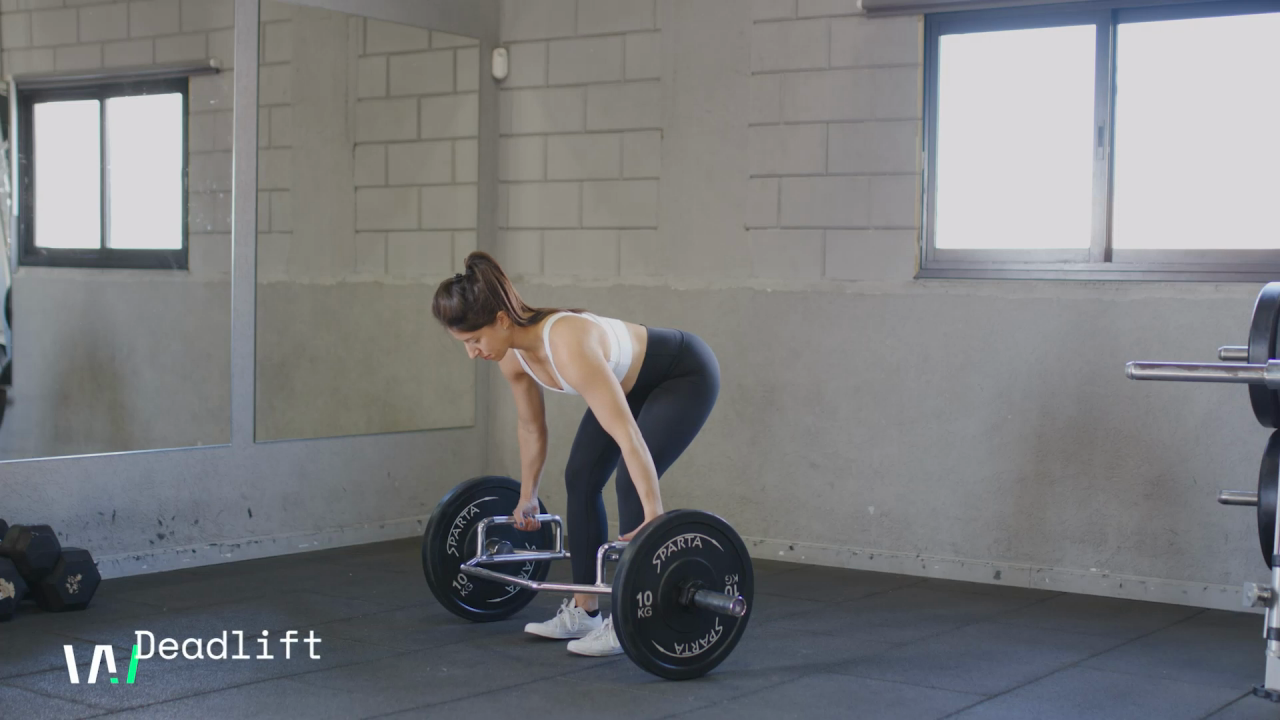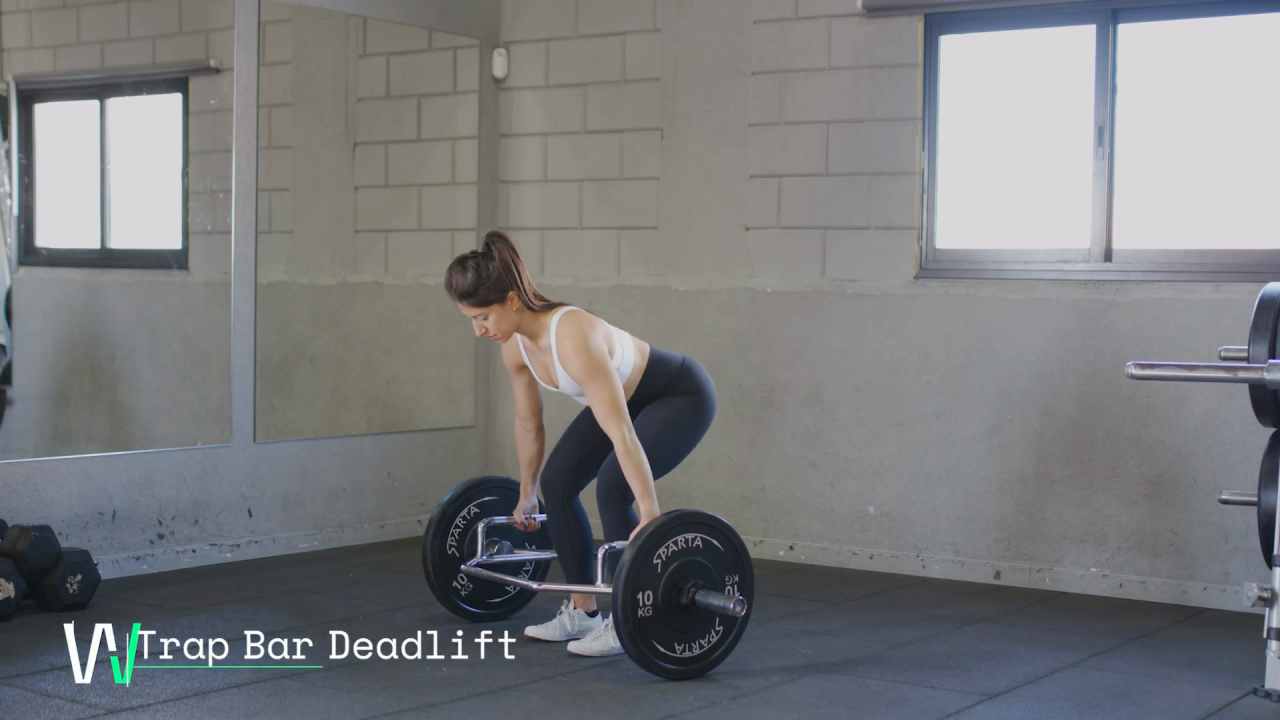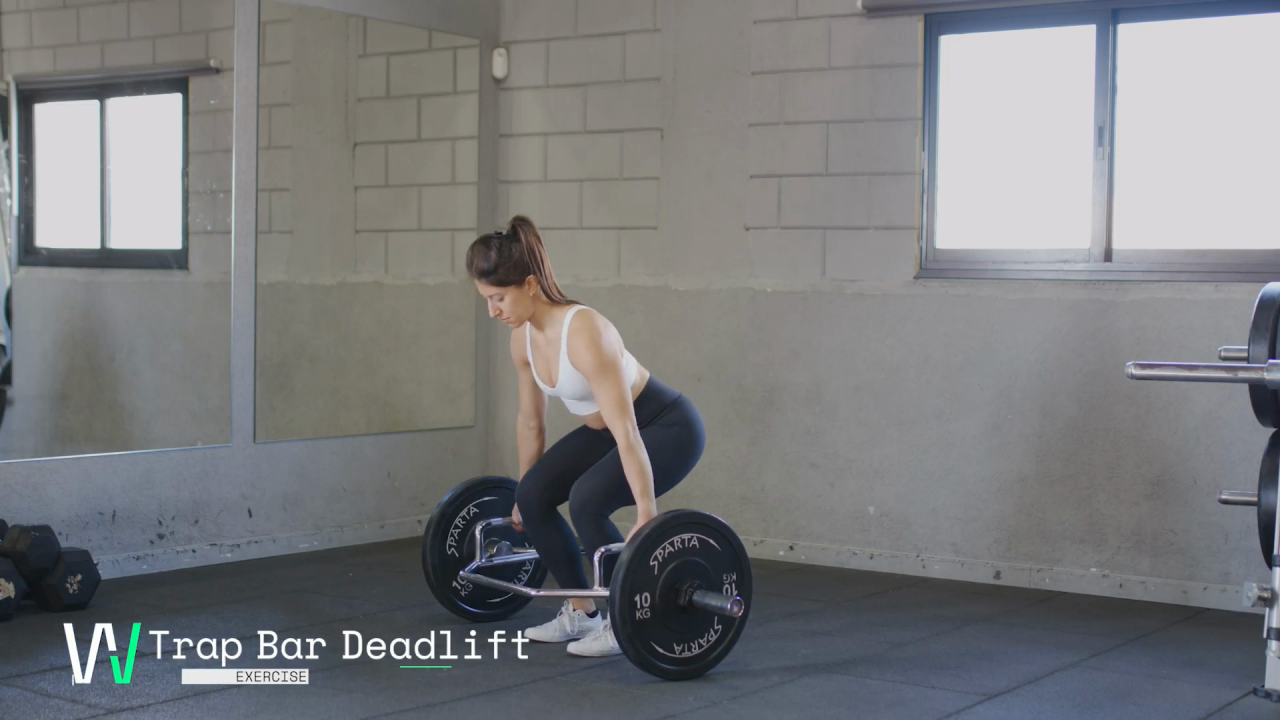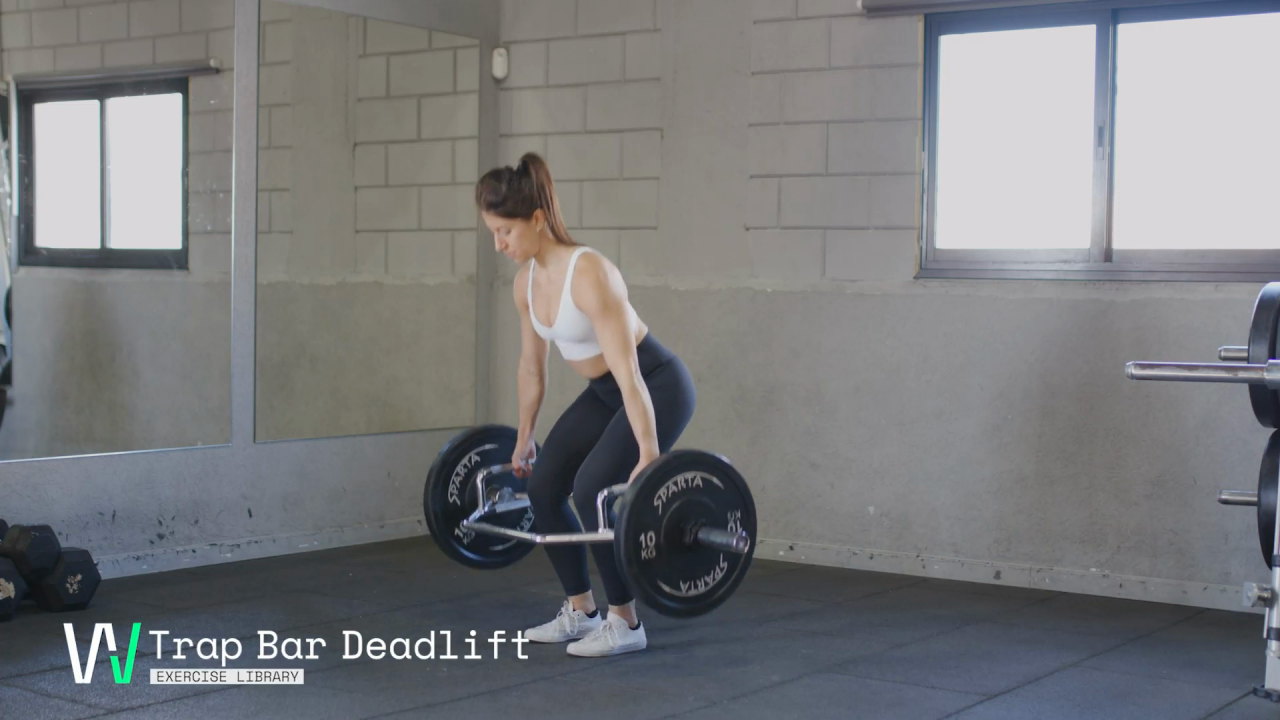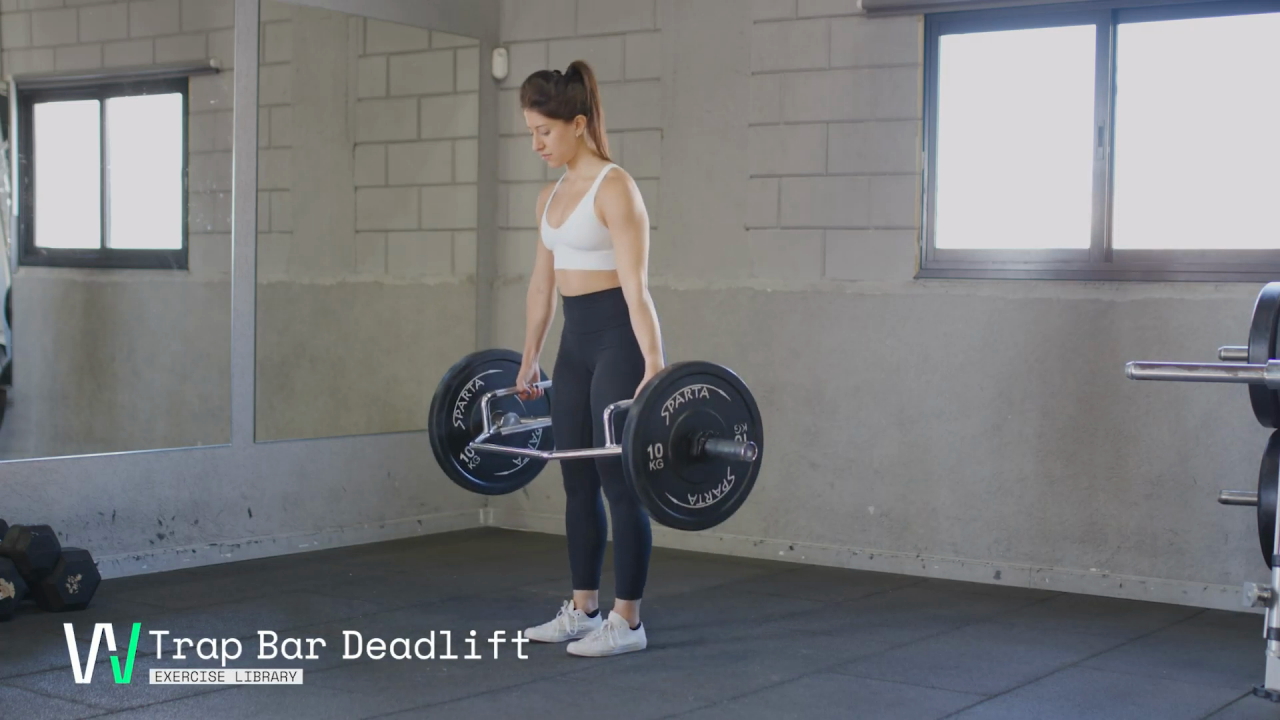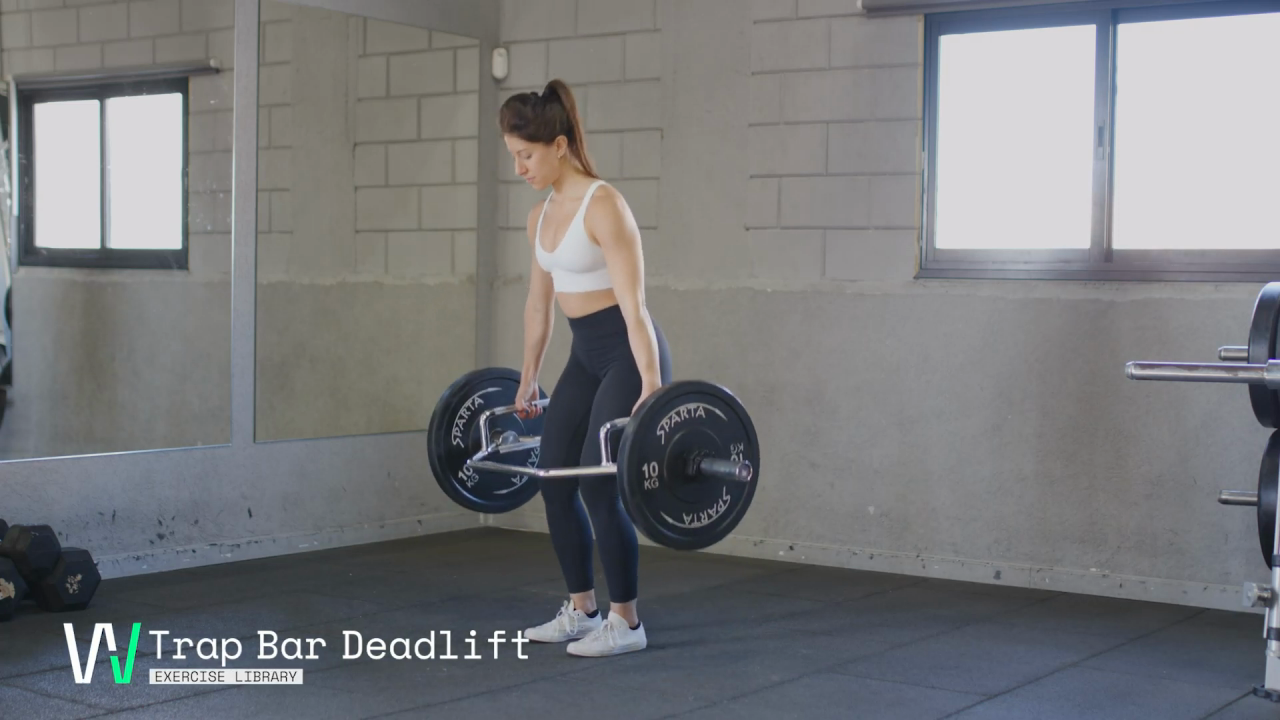
dt=0.5s
person 1, frame 1
left shoulder: (568, 345)
right shoulder: (513, 353)
left elbow: (627, 435)
right elbow: (531, 427)
left wrist: (654, 517)
right wrist: (528, 497)
left hip: (685, 374)
right hip: (631, 380)
left knee: (630, 484)
right knee: (580, 477)
right ankle: (583, 611)
person 1, frame 2
left shoulder: (572, 338)
right shoulder: (515, 344)
left elbow: (621, 433)
right elbow: (528, 424)
left wrist: (651, 518)
right wrist: (527, 494)
left hip: (681, 394)
right hip: (630, 395)
left knee: (612, 488)
right knee: (556, 482)
right ankle: (581, 610)
person 1, frame 3
left shoulder: (585, 334)
right shoulder: (523, 339)
left elbow: (626, 434)
right elbow: (530, 422)
left wrist: (647, 517)
right wrist: (520, 494)
left hip: (668, 427)
right hip: (605, 429)
left knee: (587, 501)
right knee: (532, 497)
right ankle: (581, 612)
person 1, frame 4
left shoulder: (589, 274)
right shoulder: (527, 281)
left elbow: (629, 374)
right elbow: (532, 367)
left wrist: (649, 459)
right wrist: (523, 442)
left hip: (658, 386)
right hip: (603, 392)
left knee: (592, 490)
right knee: (542, 485)
left ankle: (626, 622)
right ankle: (581, 611)
person 1, frame 5
left shoulder: (615, 187)
right shoulder: (551, 196)
left elbow: (637, 287)
right elbow: (542, 283)
left wrist: (654, 369)
right wrist: (529, 360)
left hip: (618, 339)
right hip: (575, 343)
left knee: (620, 483)
right knee: (579, 482)
left ankle: (627, 623)
right ankle: (582, 610)
person 1, frame 6
left shoulder: (604, 205)
right shoulder: (543, 214)
left elbow: (634, 305)
right elbow: (539, 303)
left wrist: (652, 389)
right wrist: (527, 379)
left hip: (625, 355)
right hip: (585, 357)
left knee: (600, 486)
right knee: (555, 484)
left ankle: (625, 622)
right ankle: (582, 611)
